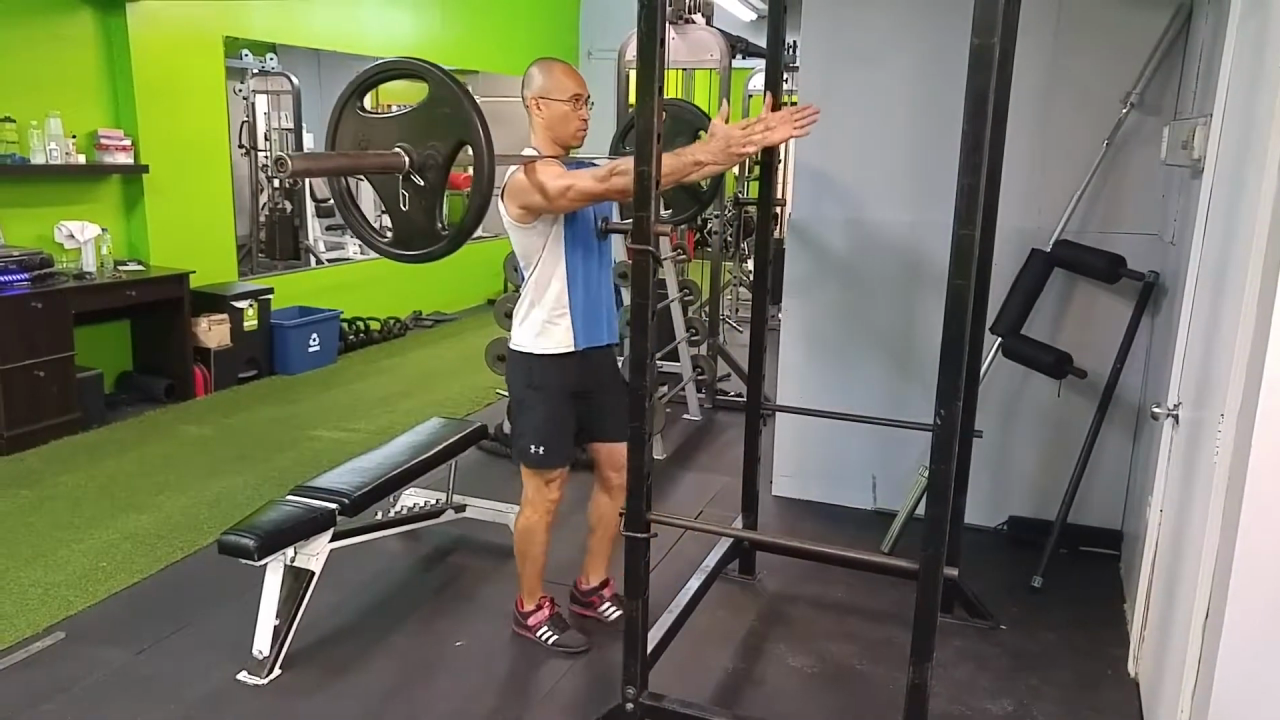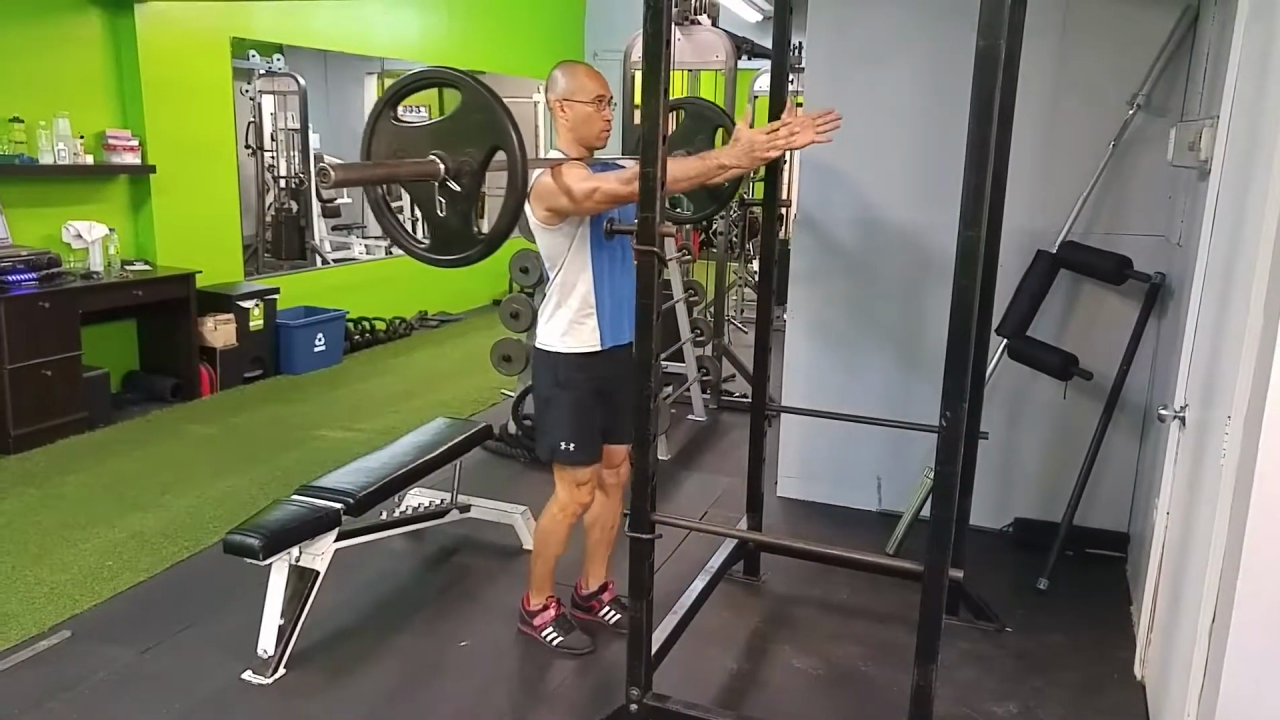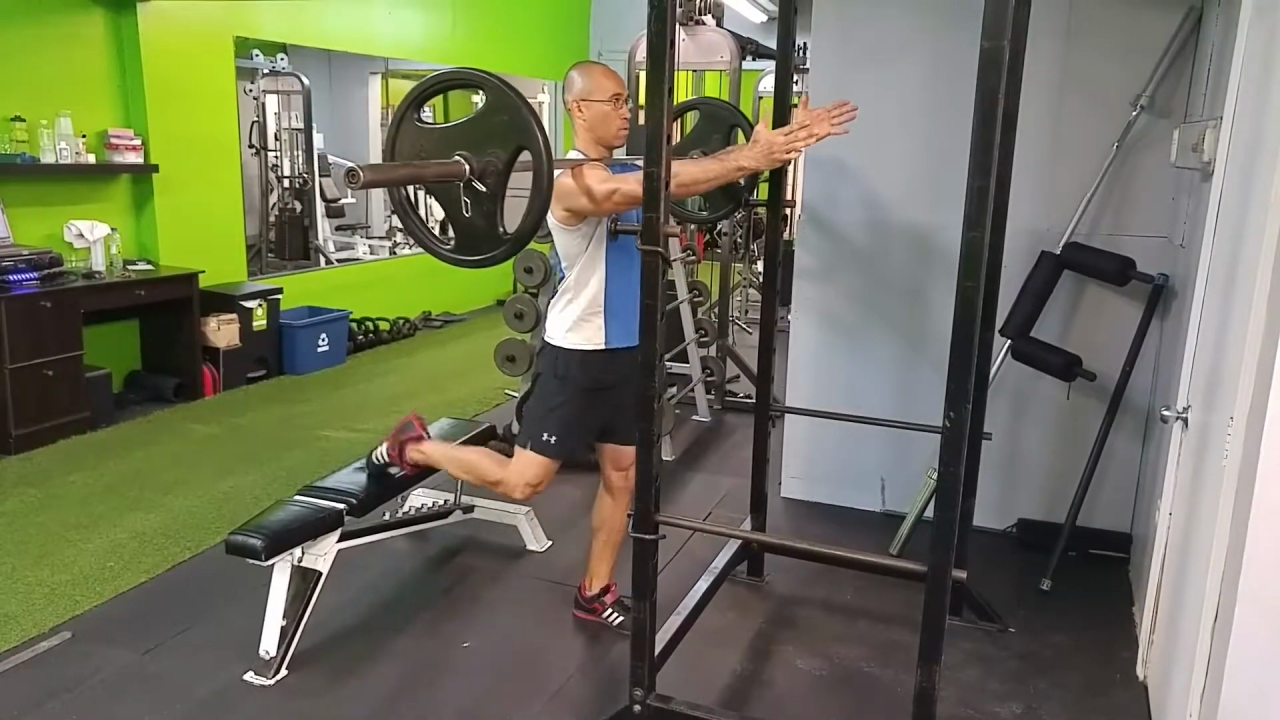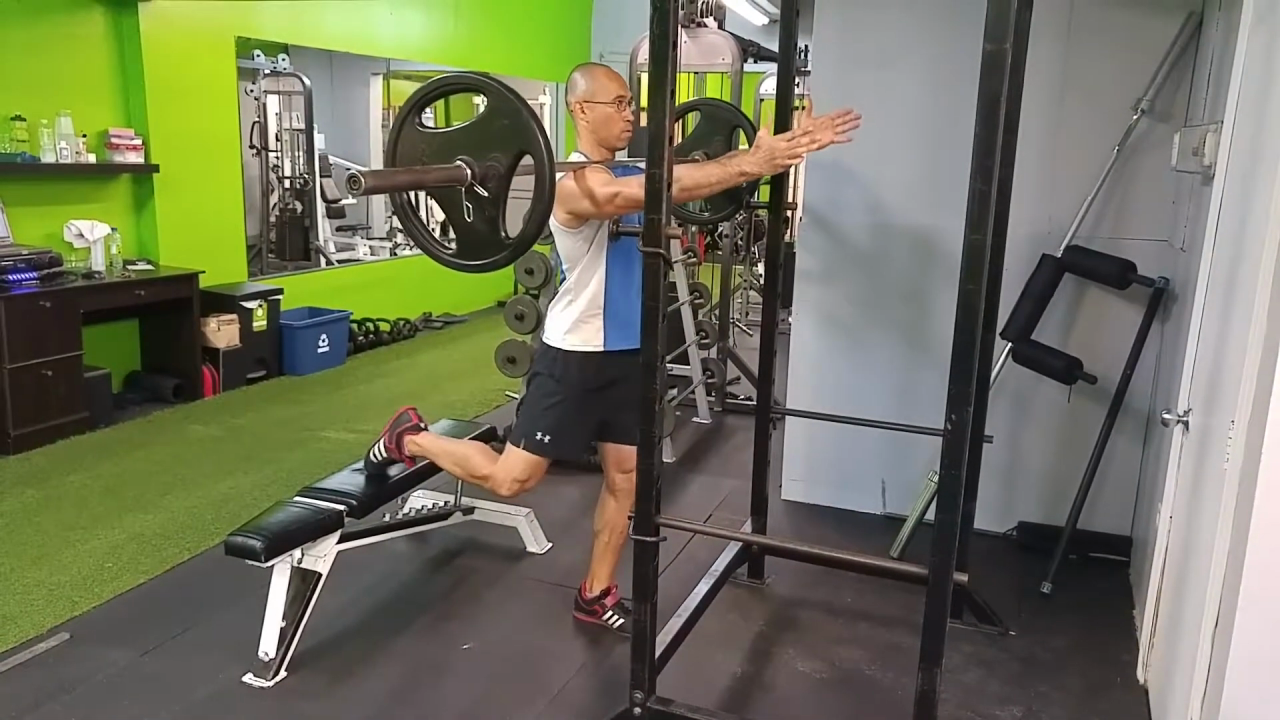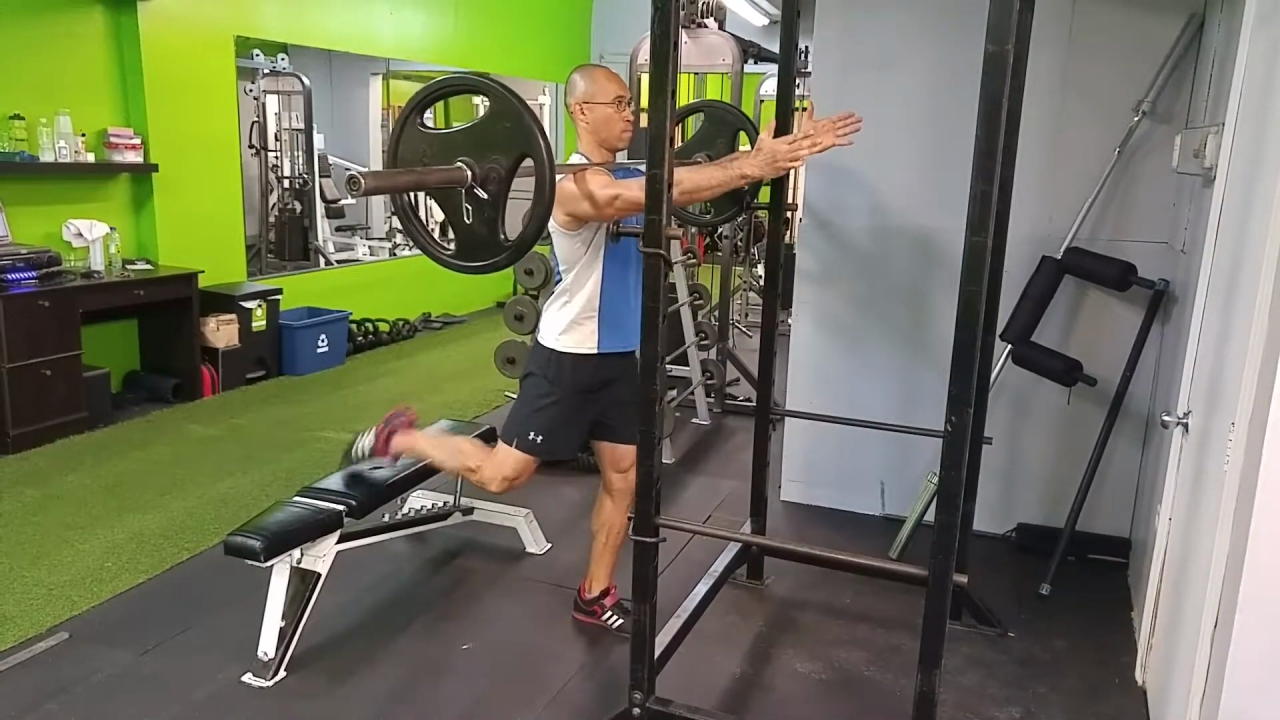
dt=0.5s
person 1, frame 1
left shoulder: (586, 174)
right shoulder: (527, 181)
left elbow: (648, 178)
right elbow: (610, 183)
left wrist: (748, 144)
right wrist: (704, 151)
left hip: (595, 350)
right hip: (545, 357)
left knee: (617, 471)
right knee: (545, 492)
left ankle: (593, 586)
right ankle: (531, 607)
person 1, frame 2
left shoulder: (607, 173)
right shoulder: (554, 182)
left elbow: (679, 176)
right elbow: (631, 185)
left wrist: (767, 146)
right wrist: (727, 157)
left hip: (616, 348)
right hip: (569, 356)
left knee: (615, 474)
right knee: (575, 491)
left ankle: (592, 591)
right ankle: (538, 605)
person 1, frame 3
left shoulder: (624, 173)
right shoulder: (576, 182)
left elbow: (675, 180)
left wrist: (786, 141)
right wrist: (749, 160)
left hip: (626, 349)
right hip: (577, 354)
left knee: (622, 476)
right knee: (521, 481)
left ankle: (596, 593)
right ankle: (415, 444)
person 1, frame 4
left shoulder: (628, 174)
right shoulder: (576, 184)
left elbow: (677, 179)
right elbow: (655, 191)
left wrist: (785, 147)
right wrist: (750, 165)
left hip: (626, 352)
right hip: (574, 356)
left knee: (626, 477)
right knee: (510, 477)
left ankle: (597, 595)
right ankle: (409, 438)
person 1, frame 5
left shoulder: (628, 176)
right shoulder: (576, 185)
left wrist: (785, 148)
right wrist: (750, 168)
left hip: (620, 355)
right hip: (568, 357)
left knee: (624, 478)
right knee: (500, 474)
left ankle: (595, 595)
right ankle: (399, 437)
